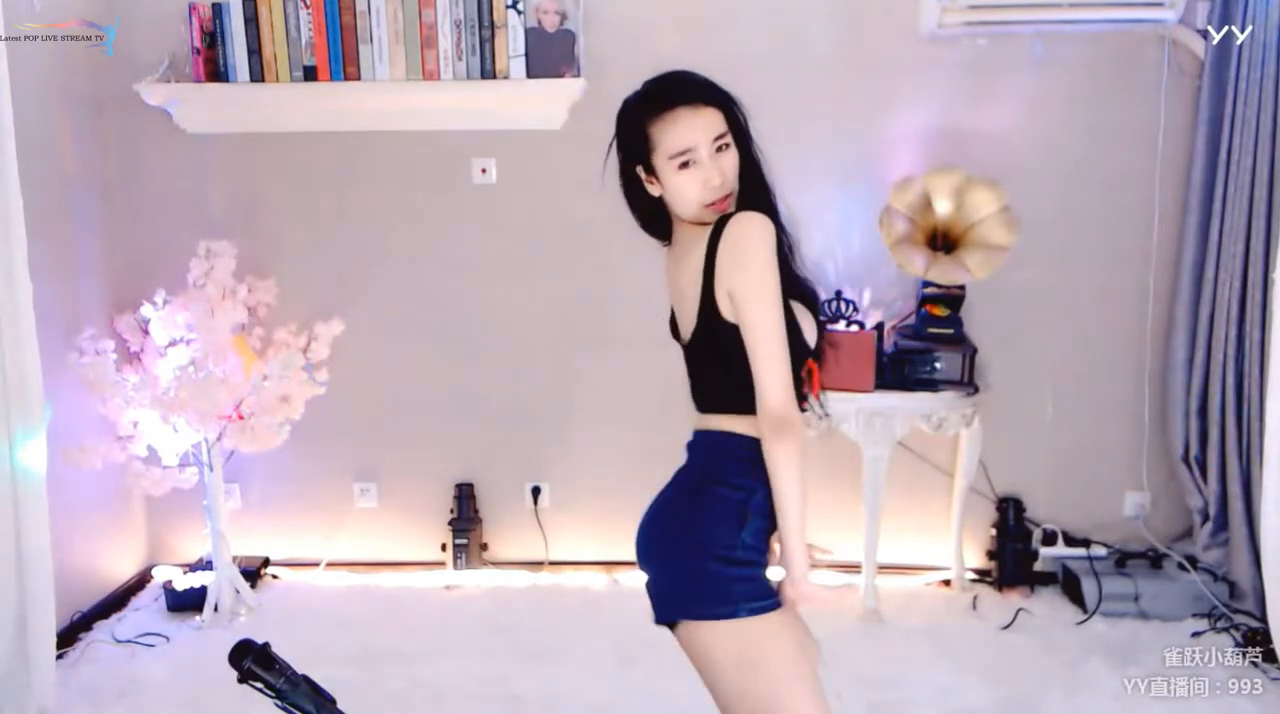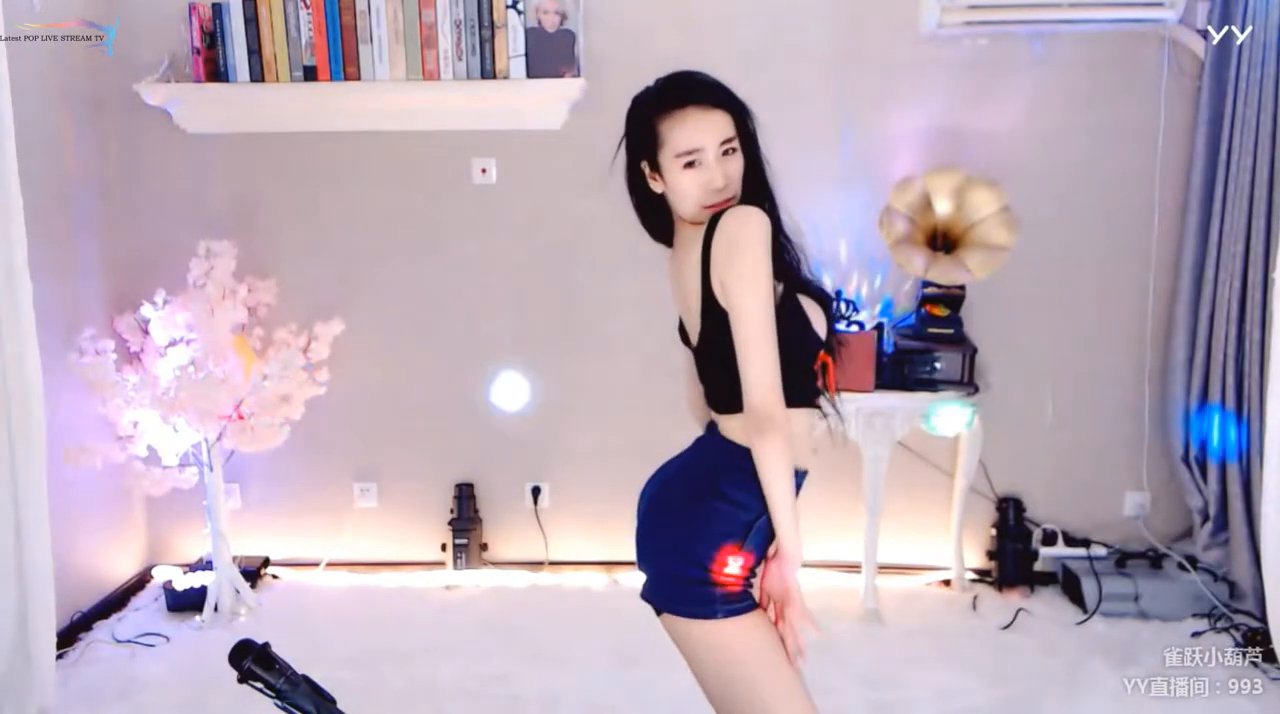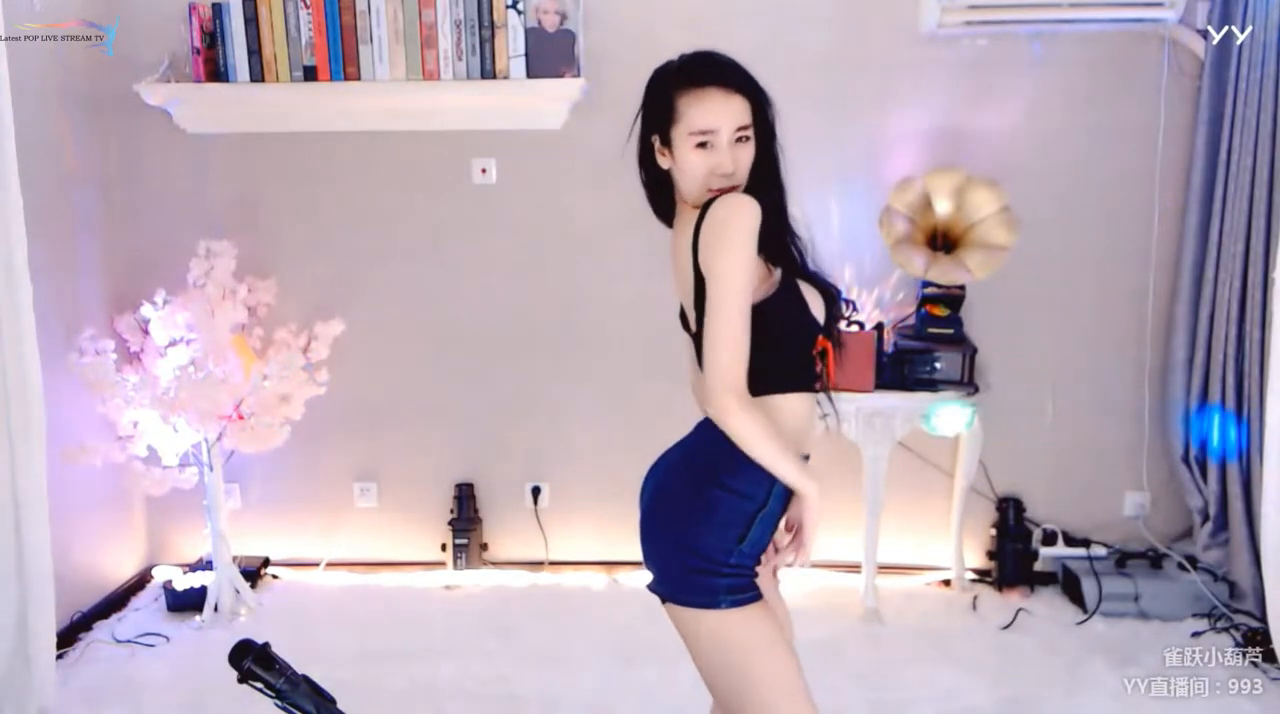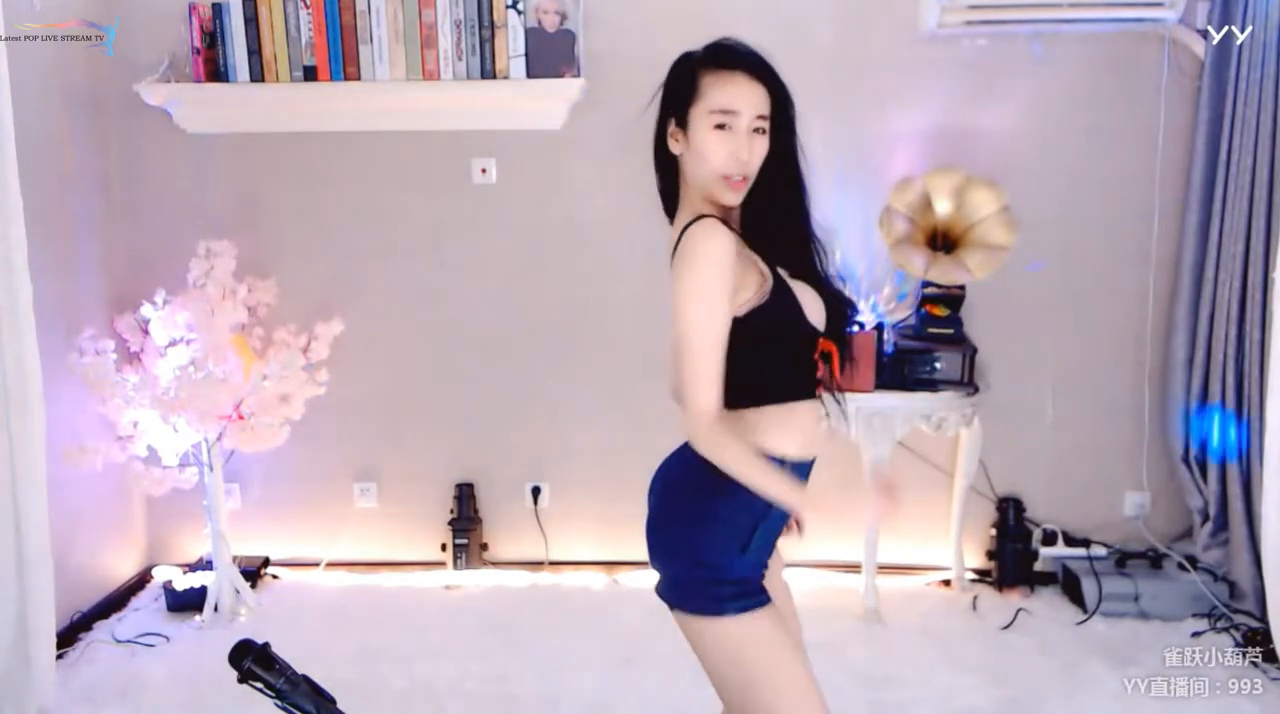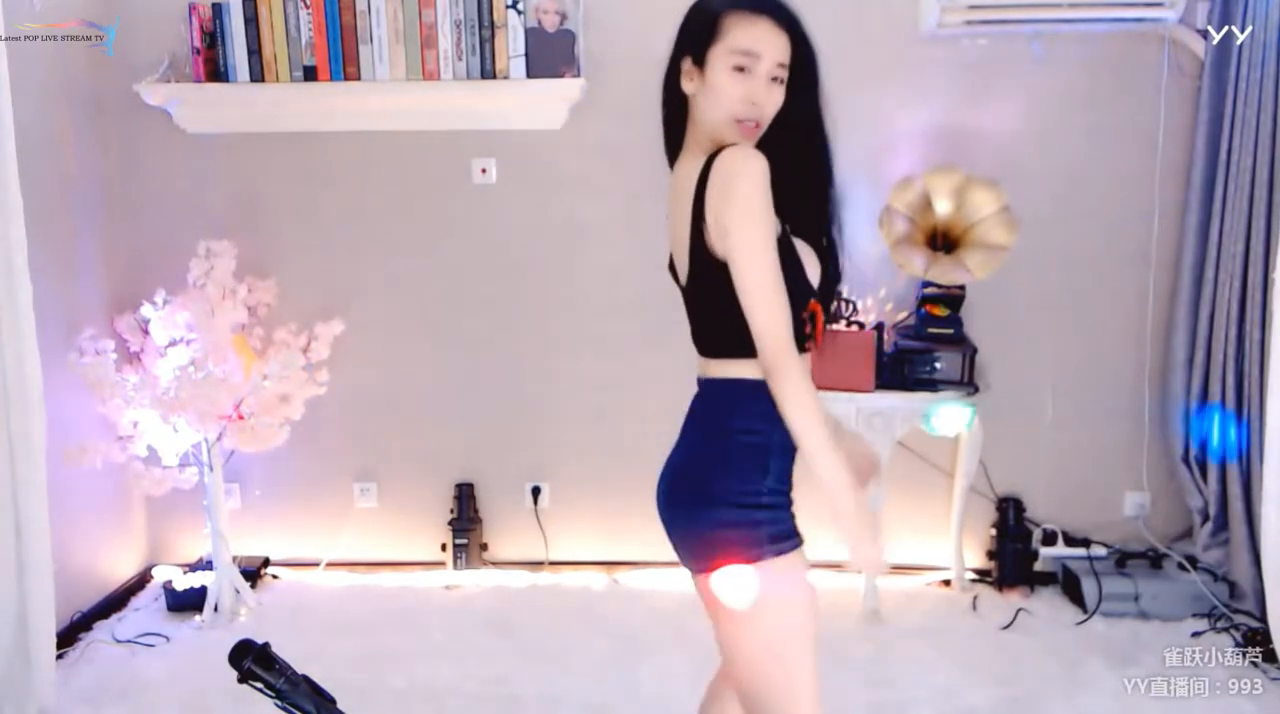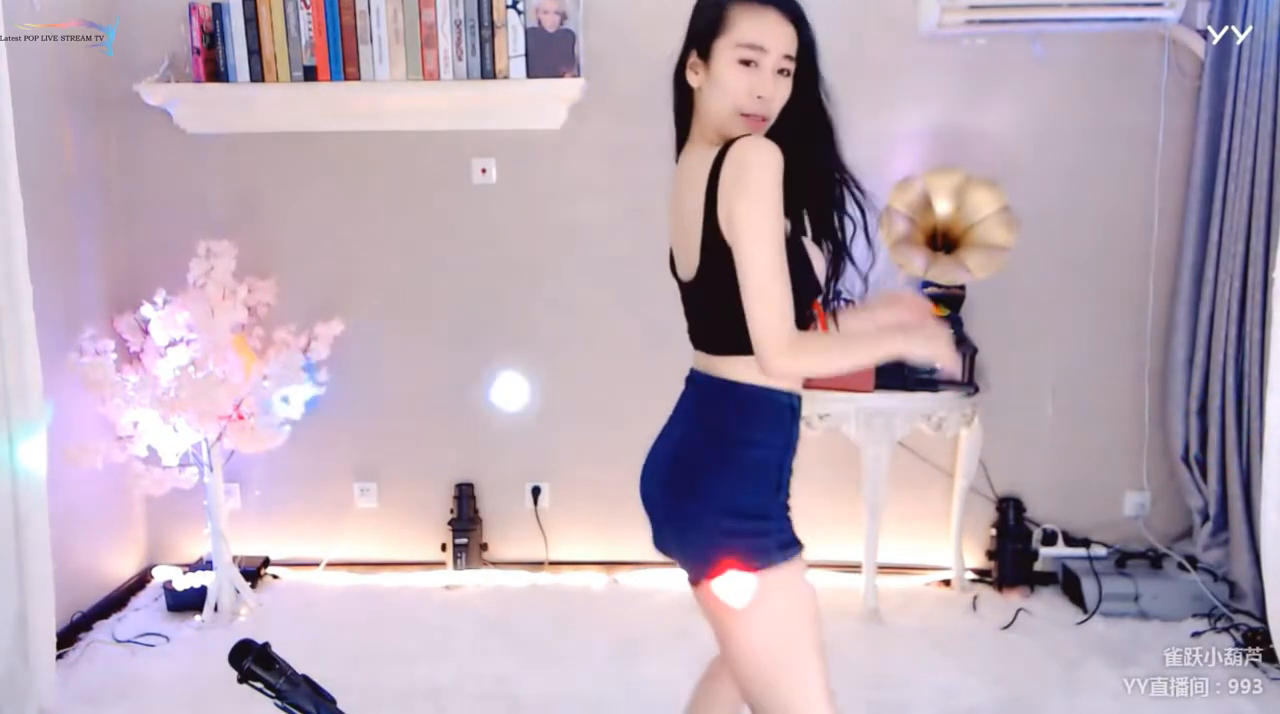
dt=0.3s
person 1, frame 1
left shoulder: (687, 249)
right shoulder: (748, 232)
right elbow: (778, 414)
right wrist: (795, 557)
left hip: (699, 510)
right hip: (716, 524)
person 1, frame 2
left shoulder: (690, 249)
right shoulder: (744, 226)
right elbow: (766, 412)
right wrist: (789, 549)
left hip: (700, 503)
right hip: (708, 529)
person 1, frame 3
left shoulder: (695, 230)
right shoulder: (736, 214)
right elbow: (728, 396)
left wrist: (777, 496)
right wrist: (807, 487)
left hip: (712, 498)
right hip: (711, 519)
person 1, frame 4
left shoulder: (735, 232)
right shoulder: (710, 242)
right elbow: (704, 422)
right wrist: (802, 499)
left hip: (726, 512)
right hip: (716, 526)
person 1, frame 5
left shoulder: (695, 177)
right shoulder: (743, 169)
right elbow: (777, 354)
left wrist: (831, 447)
right wrist: (838, 481)
left hip: (714, 462)
right hip: (737, 478)
person 1, frame 6
left shoulder: (695, 167)
right shoulder: (755, 159)
right elbow: (780, 353)
left wrist: (854, 316)
right wrist: (899, 335)
left hip: (691, 455)
right hip: (729, 473)
